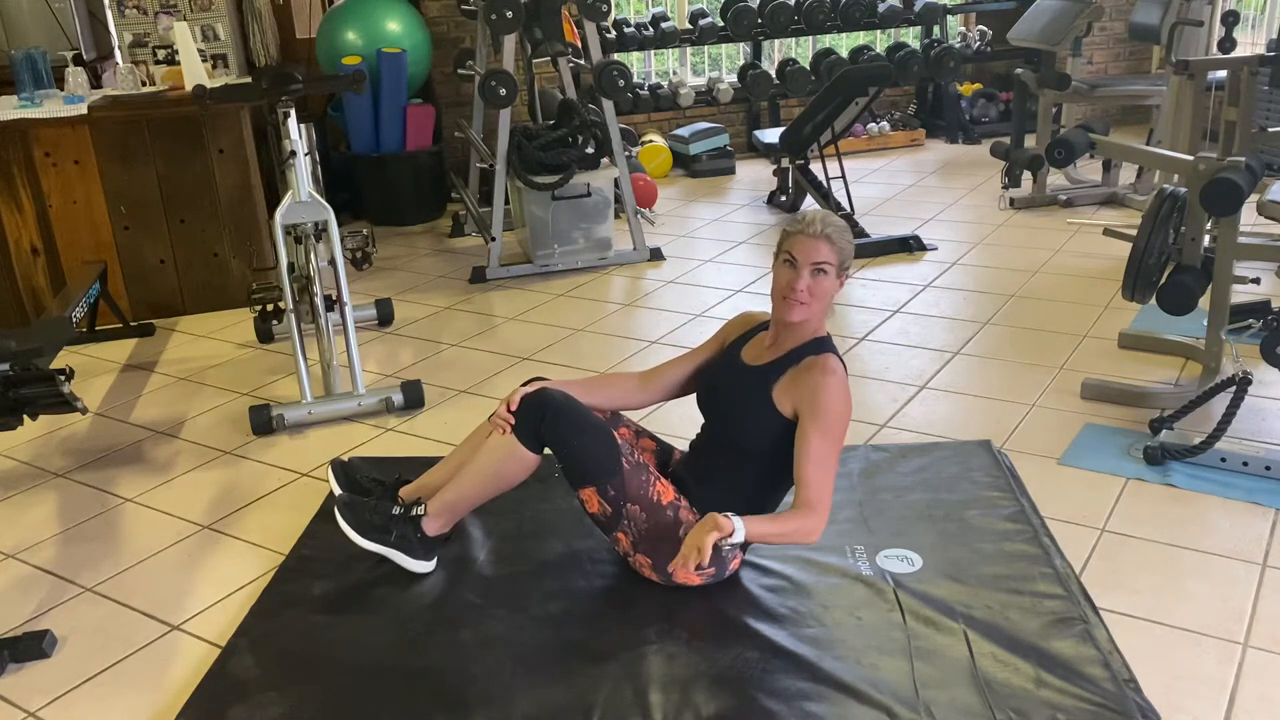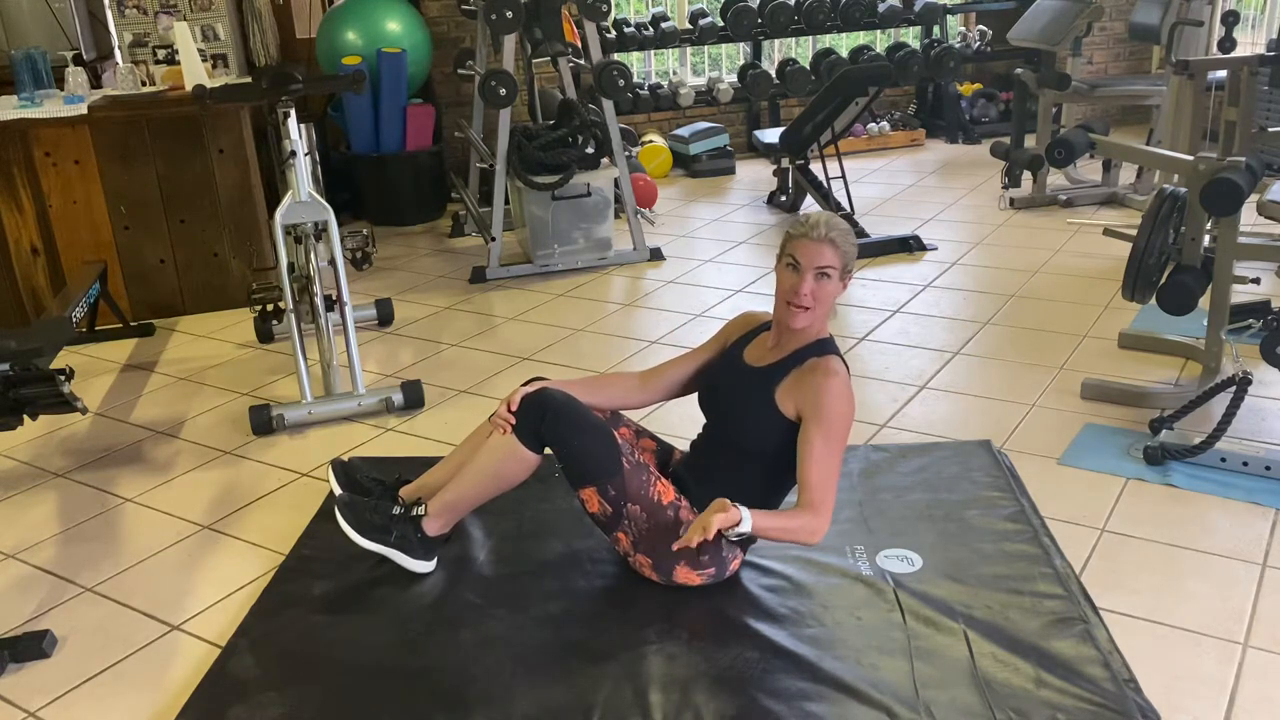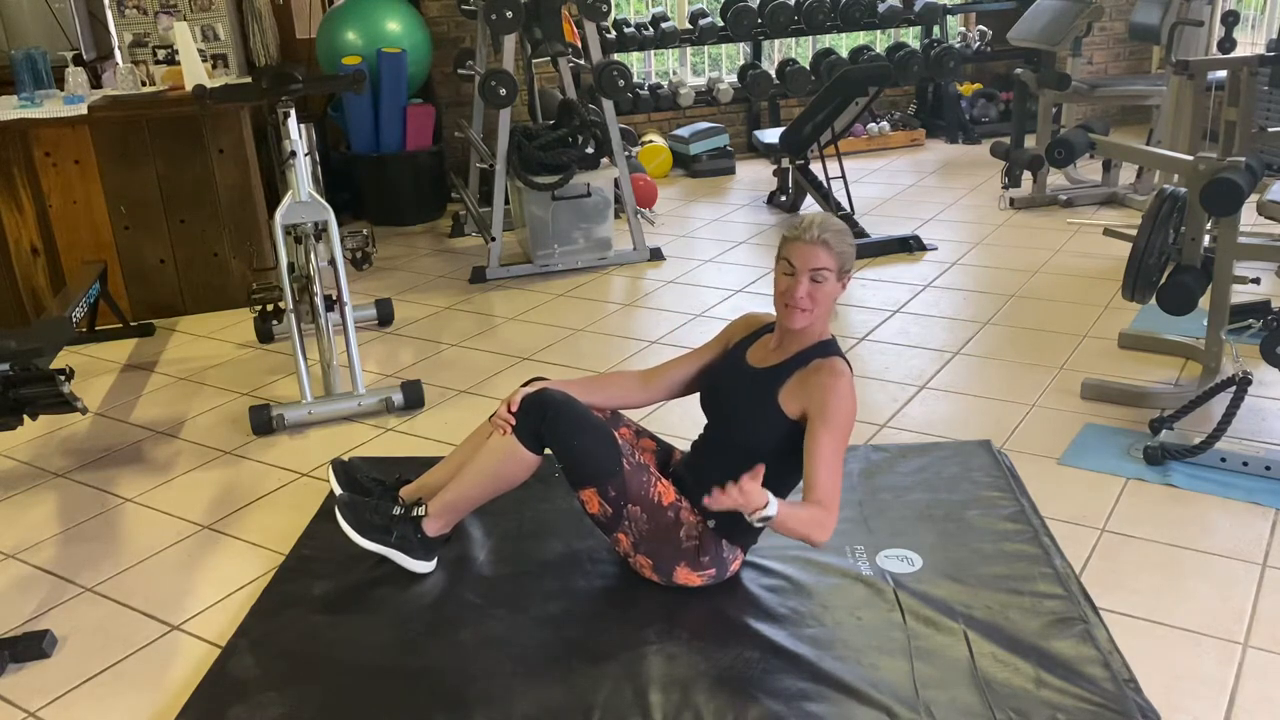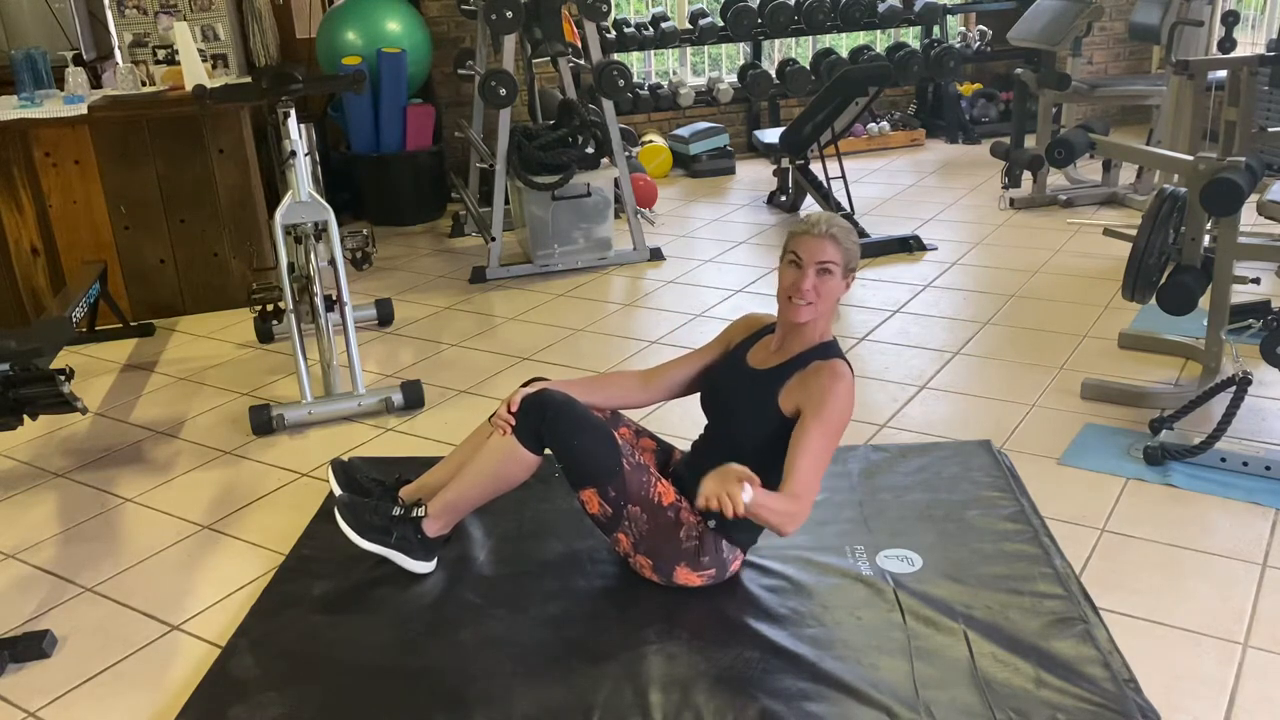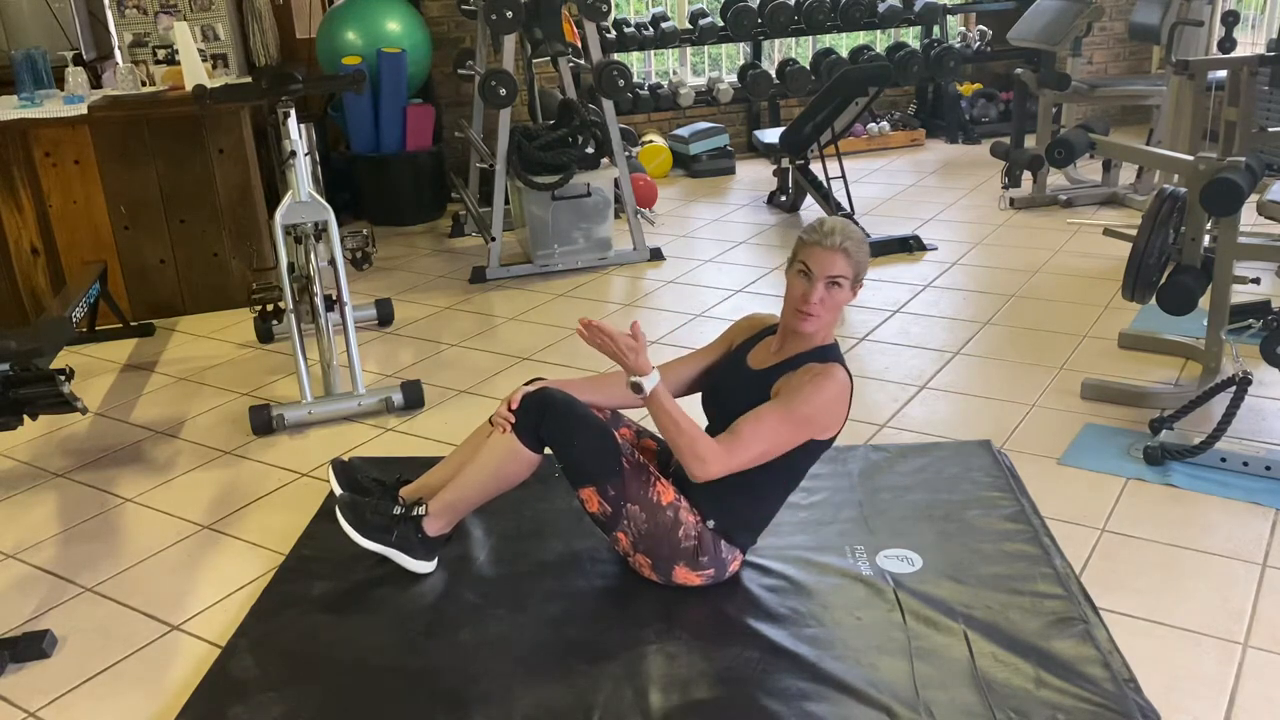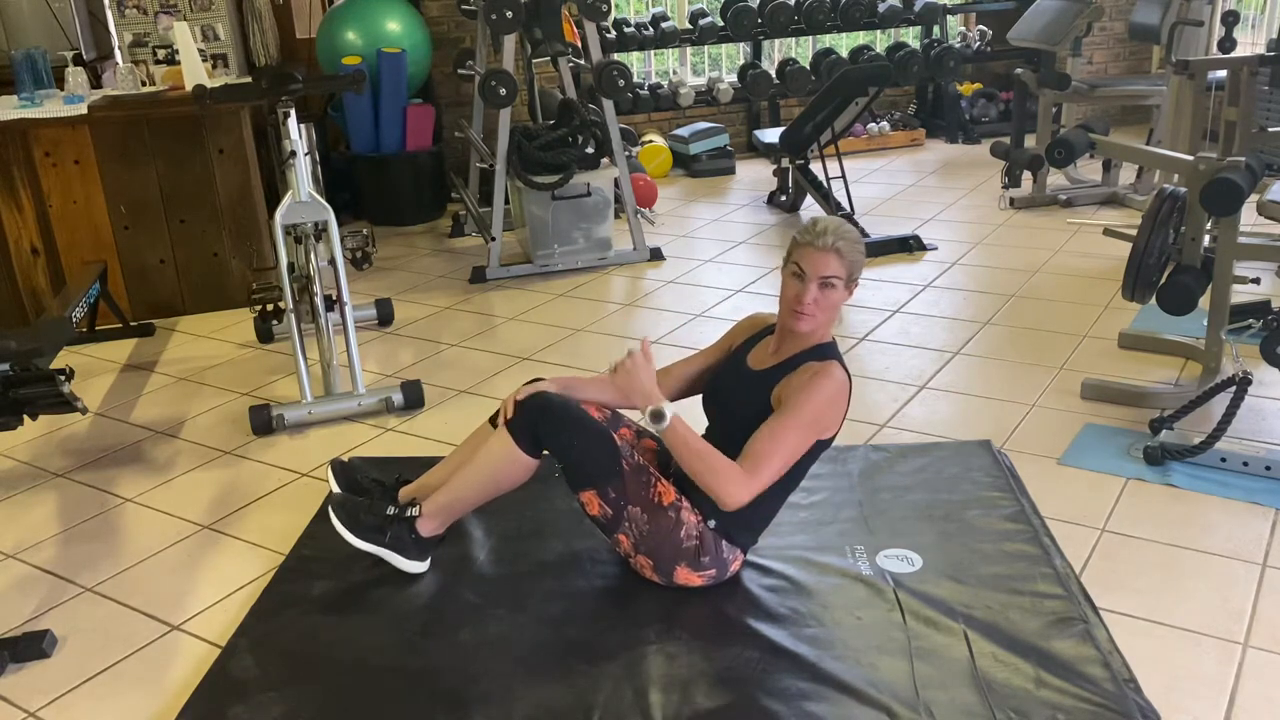
dt=0.4s
person 1, frame 1
left shoulder: (821, 377)
right shoulder: (749, 328)
left elbow: (810, 519)
right elbow: (646, 385)
left wrist: (726, 527)
right wrist: (545, 387)
left hip: (697, 545)
right hip: (683, 485)
left knee: (546, 414)
right knee: (536, 400)
left ankle: (421, 530)
right ankle: (405, 498)
person 1, frame 2
left shoulder: (824, 380)
right shoulder: (751, 328)
left elbow: (814, 521)
right elbow: (647, 385)
left wrist: (732, 518)
right wrist: (546, 388)
left hip: (697, 546)
right hip: (685, 487)
left knee: (545, 412)
right knee: (538, 398)
left ankle: (421, 530)
right ankle: (405, 498)
person 1, frame 3
left shoulder: (827, 380)
right shoulder: (753, 330)
left elbow: (820, 520)
right elbow: (648, 384)
left wrist: (759, 505)
right wrist: (546, 387)
left hip: (697, 544)
right hip: (683, 486)
left knee: (546, 414)
right knee: (537, 399)
left ankle: (421, 531)
right ankle: (405, 499)
person 1, frame 4
left shoulder: (828, 380)
right shoulder: (754, 329)
left elbow: (792, 513)
right elbow: (650, 384)
left wrist: (740, 491)
right wrist: (548, 387)
left hip: (700, 546)
right hip: (683, 486)
left knee: (546, 416)
right knee: (538, 399)
left ankle: (422, 531)
right ankle: (405, 499)
person 1, frame 5
left shoulder: (825, 384)
right shoulder: (757, 330)
left elbow: (708, 461)
right elbow: (655, 386)
left wrist: (641, 376)
right wrist: (547, 385)
left hip: (698, 546)
right hip: (680, 489)
left knee: (544, 412)
right knee: (539, 398)
left ankle: (422, 530)
right ankle: (405, 499)
person 1, frame 6
left shoulder: (822, 381)
right shoulder: (758, 329)
left elbow: (734, 489)
right elbow: (668, 379)
left wrist: (654, 407)
right wrist: (581, 384)
left hip: (699, 545)
right hip: (685, 488)
left knee: (544, 417)
right knee: (543, 400)
left ankle: (414, 531)
right ankle: (403, 499)
